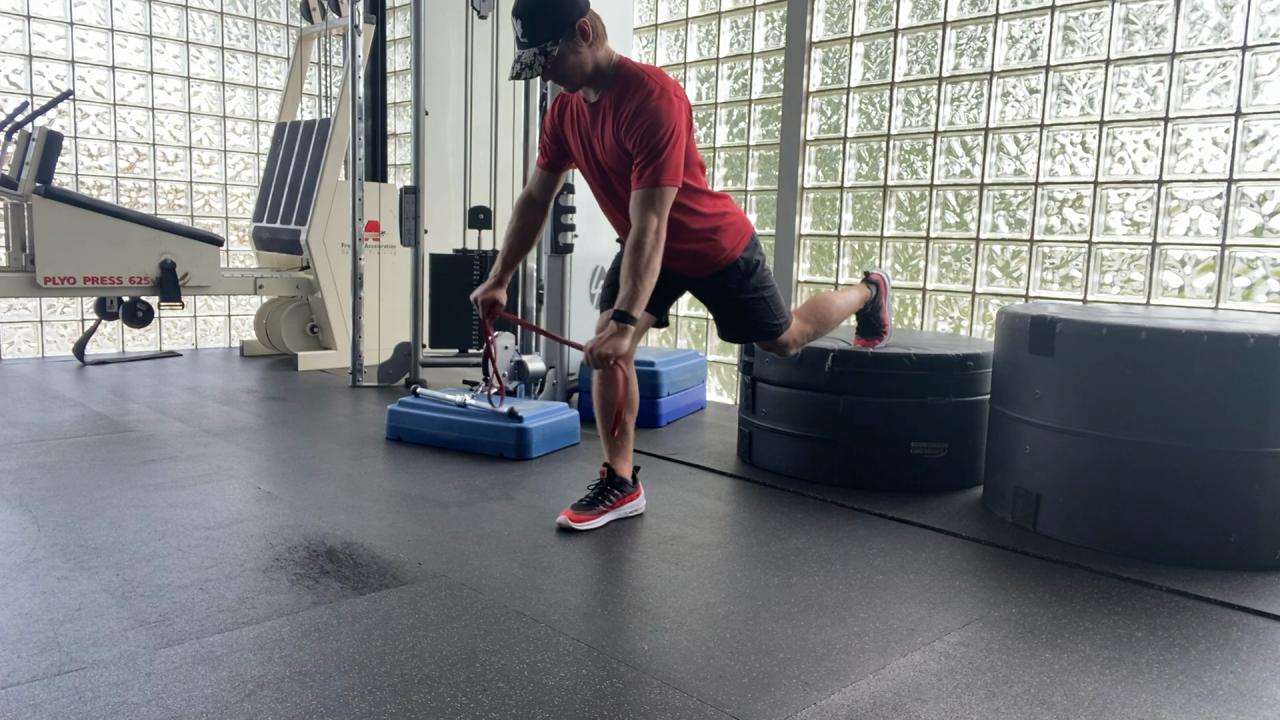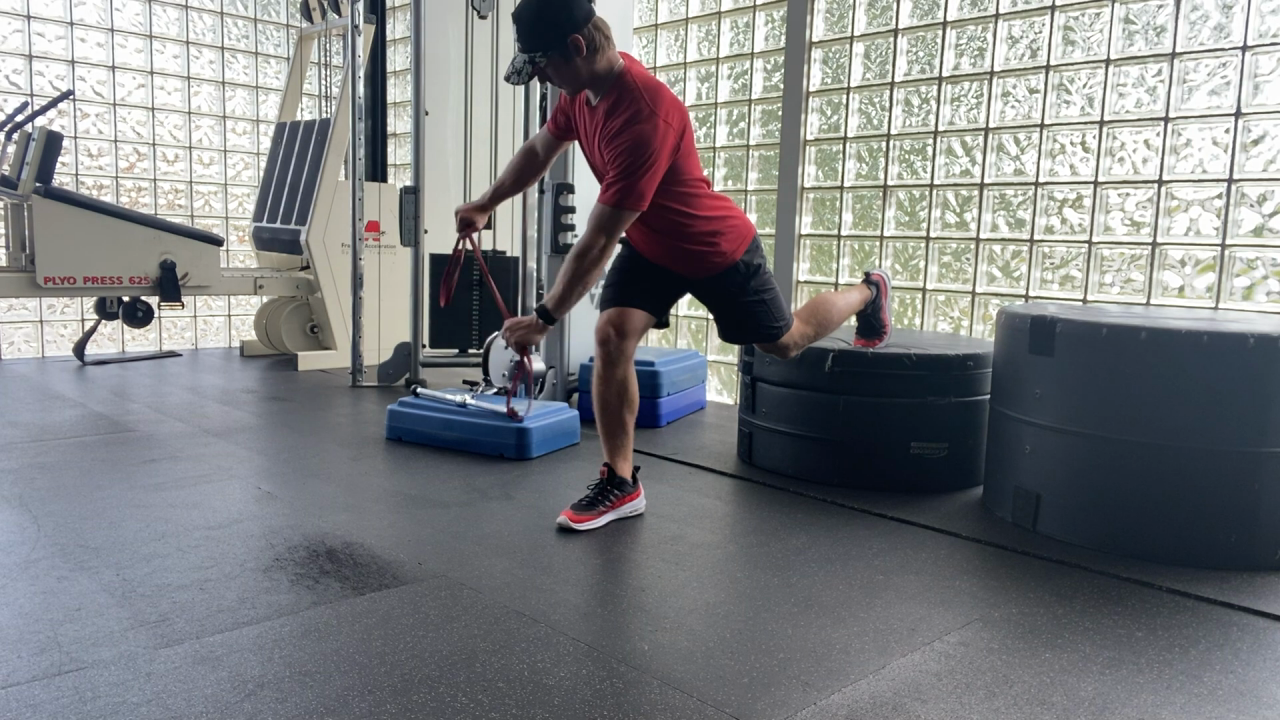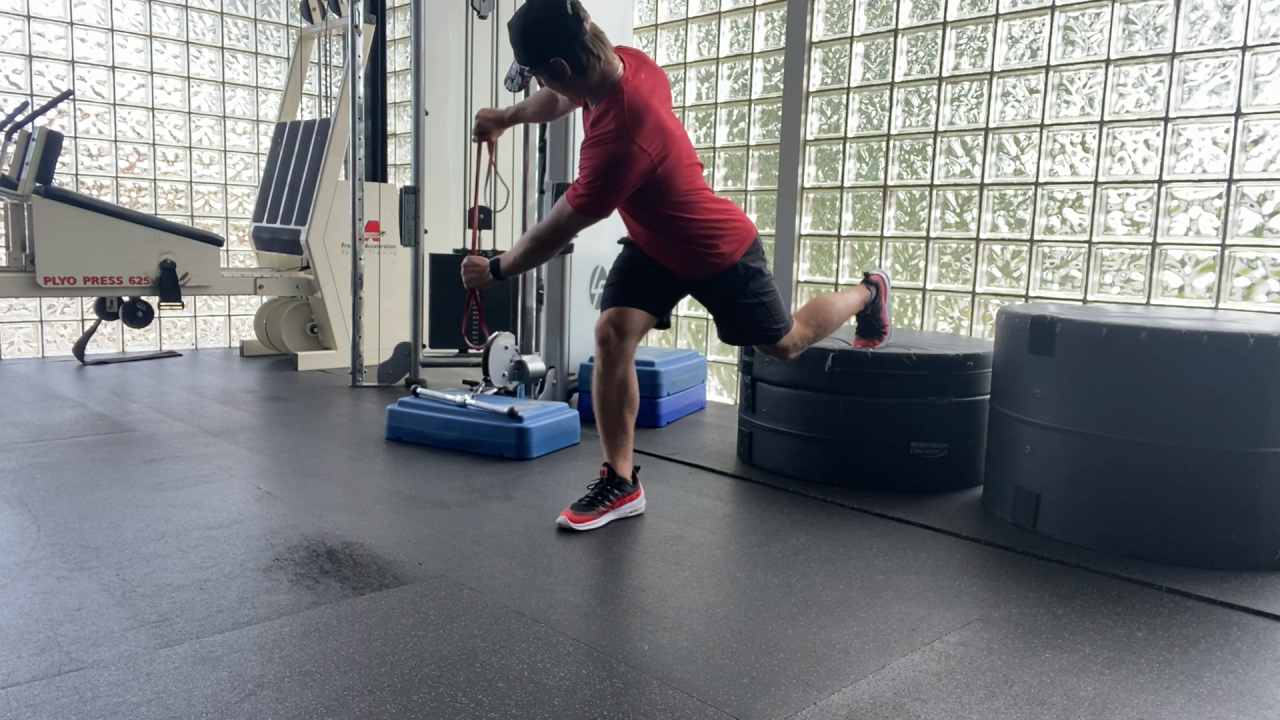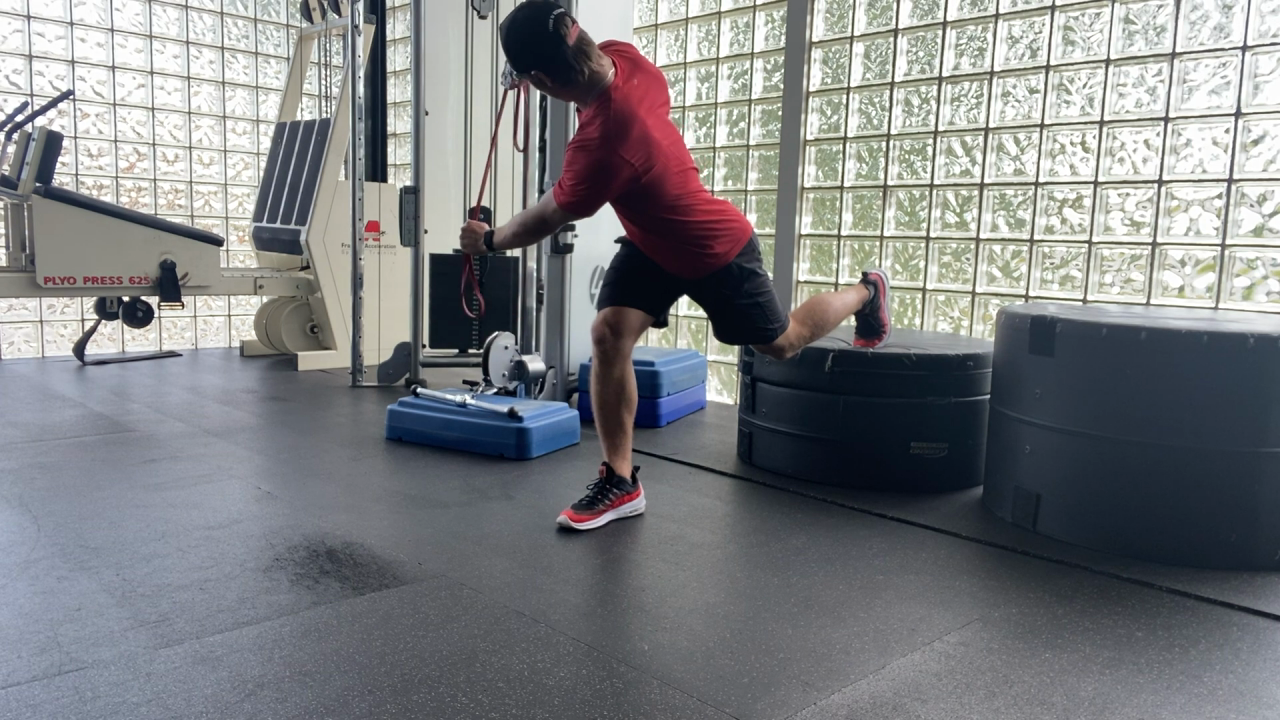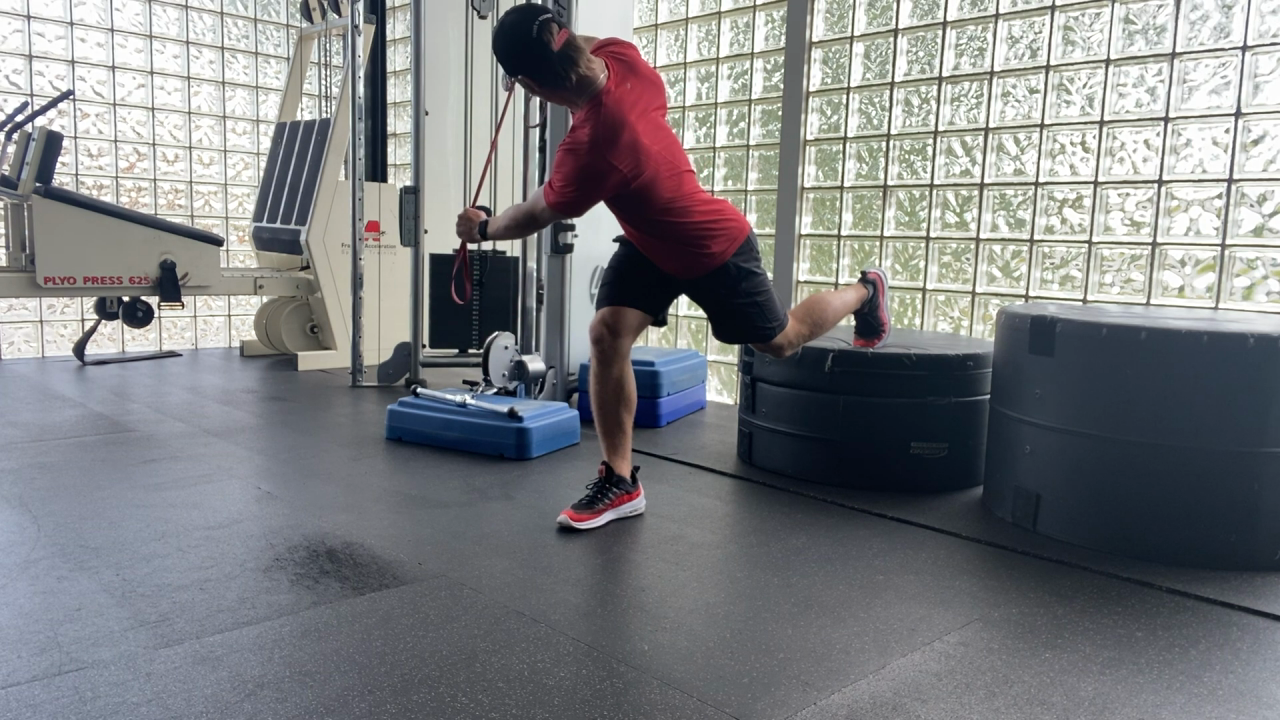
dt=0.4s
person 1, frame 1
left shoulder: (653, 99)
right shoulder: (563, 110)
left elbow: (649, 226)
right elbow: (535, 197)
left wrist: (627, 322)
right wrist: (498, 280)
left hip: (716, 246)
right hip: (646, 245)
left knee: (783, 340)
right knee: (607, 342)
left ankle: (868, 291)
right ankle: (621, 483)
person 1, frame 2
left shoulder: (645, 116)
right shoulder: (581, 92)
left elbow: (600, 238)
right elbow: (538, 152)
left wrist: (544, 317)
right wrist: (486, 203)
left hip: (718, 248)
right hip: (649, 246)
left knee: (785, 342)
right knee: (611, 337)
left ankle: (869, 293)
right ankle: (621, 483)
person 1, frame 3
left shoulder: (621, 136)
right shoulder: (622, 63)
left elbow: (558, 230)
right elbow: (560, 101)
left wrist: (495, 270)
right wrist: (505, 116)
left hip: (719, 251)
right hip: (654, 243)
left knee: (783, 344)
right knee: (612, 337)
left ankle: (867, 292)
right ankle: (621, 483)
person 1, frame 4
left shoulder: (602, 144)
right shoulder: (622, 57)
left elbow: (547, 218)
left wrist: (488, 240)
left hip: (714, 250)
right hip: (651, 241)
left knee: (781, 342)
right knee: (609, 336)
left ankle: (866, 292)
right ankle: (620, 482)
person 1, frame 5
left shoulder: (591, 148)
right shoulder: (618, 56)
left elbow: (536, 214)
left wrist: (483, 229)
left hip: (713, 249)
right hip: (649, 242)
left knee: (779, 340)
right knee: (607, 336)
left ankle: (865, 290)
right ankle: (620, 482)
